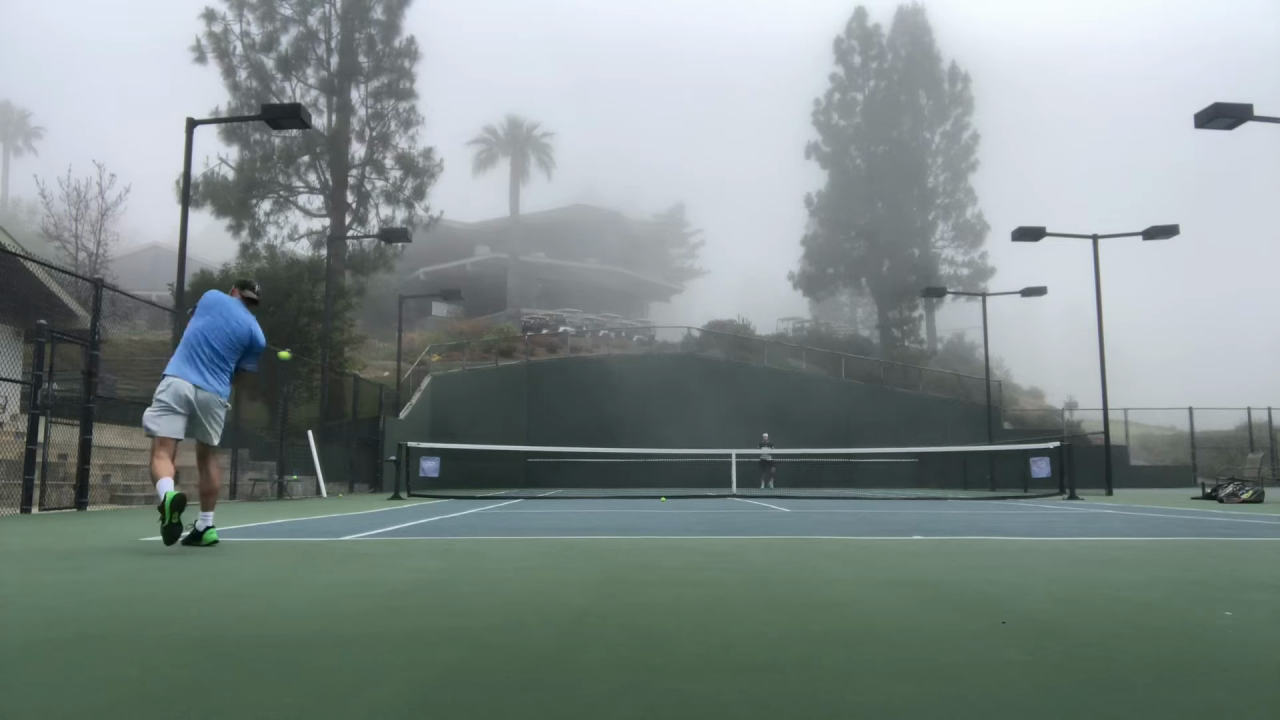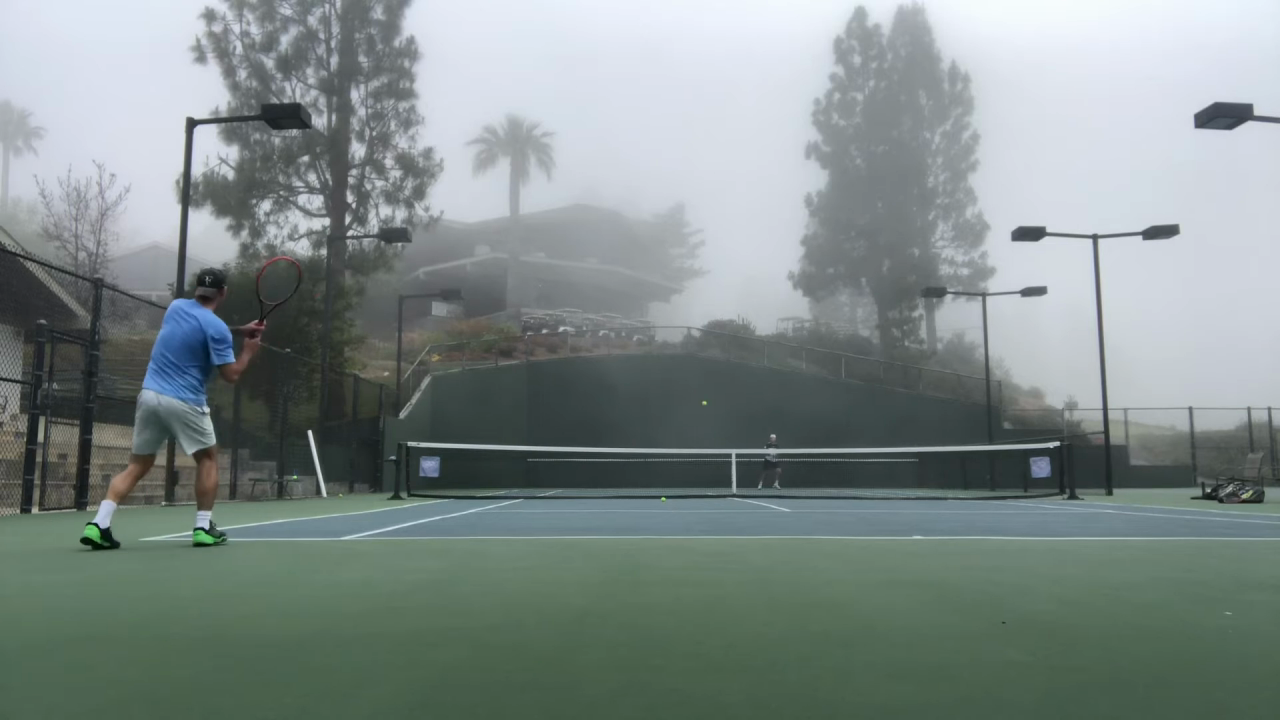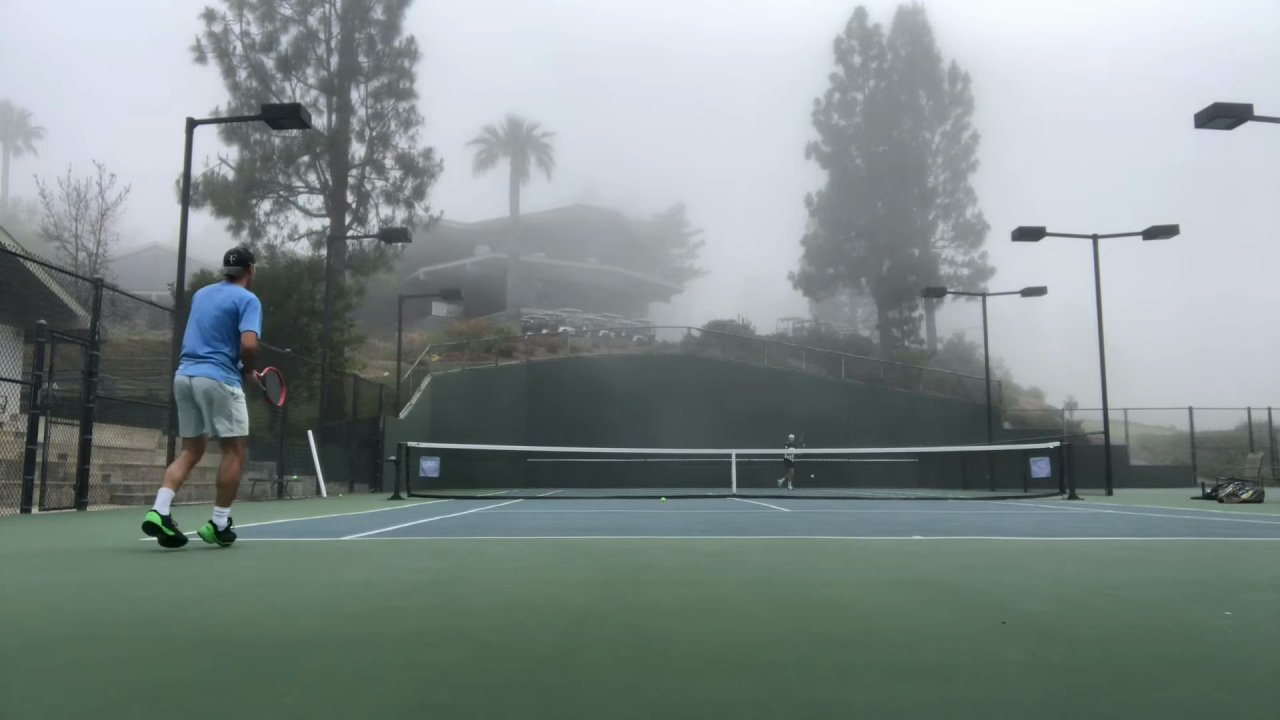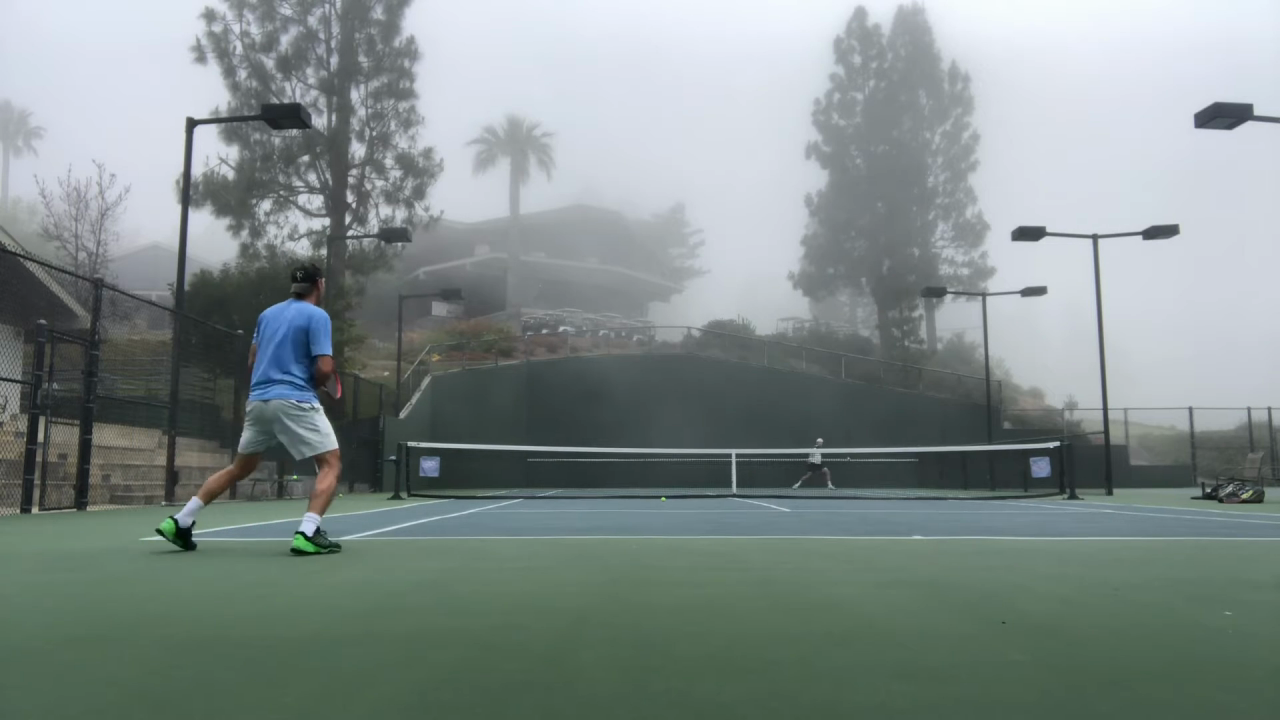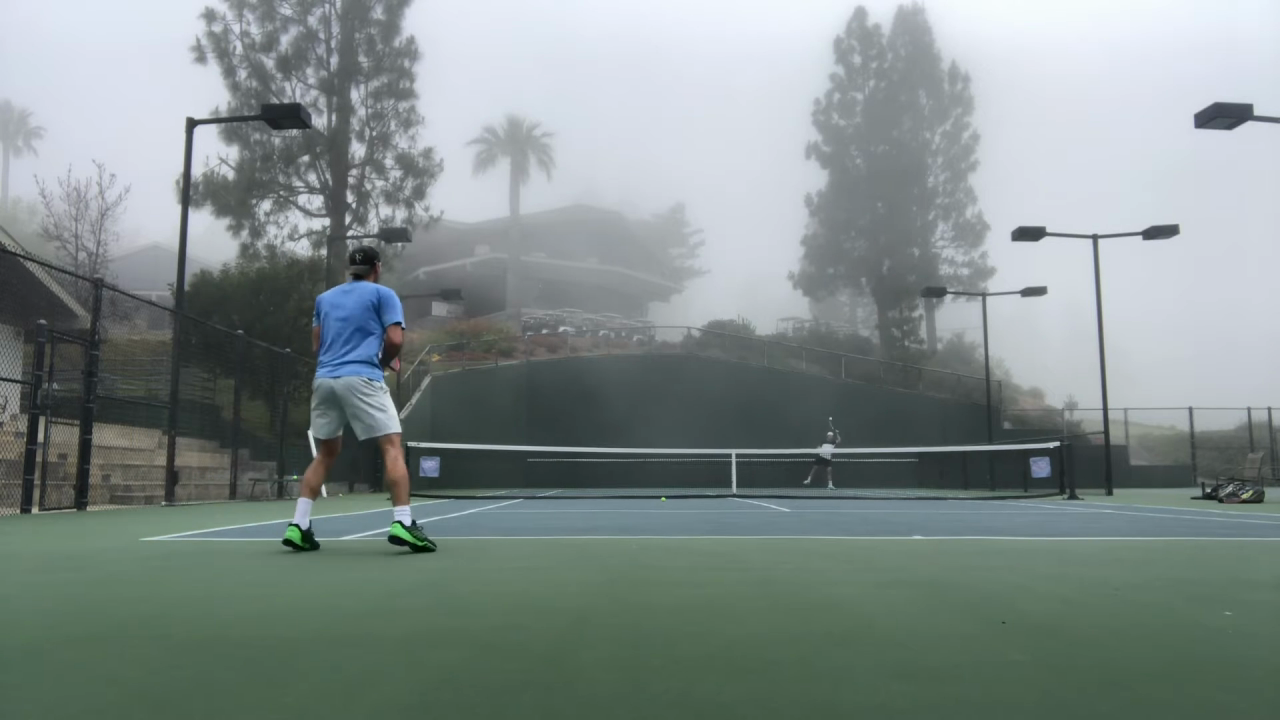
dt=0.4s
person 1, frame 1
left shoulder: (214, 297)
right shoulder: (256, 334)
left hip: (177, 384)
right hip: (214, 395)
left knee: (162, 454)
right knee: (206, 458)
left ankle: (169, 497)
right ankle: (205, 527)
person 1, frame 2
left shoulder: (176, 306)
right shoulder: (217, 328)
right elbow: (231, 375)
left wrist: (241, 330)
right wrist: (250, 348)
left hip: (150, 396)
right hip: (185, 402)
left knee: (137, 465)
right knee: (207, 458)
left ankle: (98, 526)
right ankle: (204, 527)
person 1, frame 3
left shoulder: (201, 294)
right shoulder: (248, 300)
right elbow: (249, 345)
right wrist: (247, 370)
left hip: (185, 376)
right hip: (219, 380)
left knee: (190, 452)
right knee: (235, 451)
left ankle: (159, 513)
right ankle: (218, 523)
person 1, frame 4
left shoulder: (267, 314)
right shoulder: (318, 316)
left elbow: (254, 361)
right elbow: (325, 368)
right wrist: (316, 383)
left hip: (259, 400)
right hip: (295, 400)
left knee: (240, 468)
right knee: (330, 464)
left ankle: (180, 522)
right ankle: (307, 533)
person 1, frame 5
left shoulder: (324, 298)
right shoulder: (383, 294)
left elbow: (316, 344)
right elbow: (395, 340)
right wrist: (382, 363)
left hip: (325, 381)
right hip: (363, 380)
left knee: (325, 455)
right knee: (392, 450)
left ankle: (299, 526)
right ankle: (403, 524)
